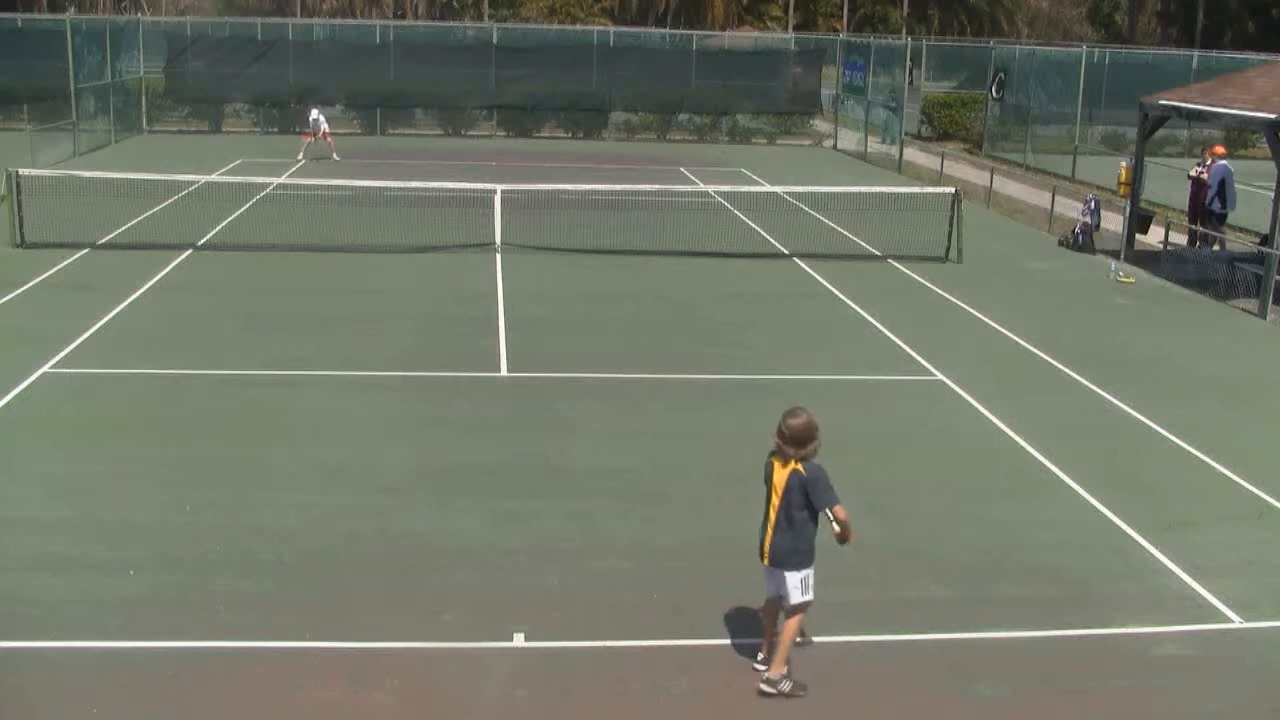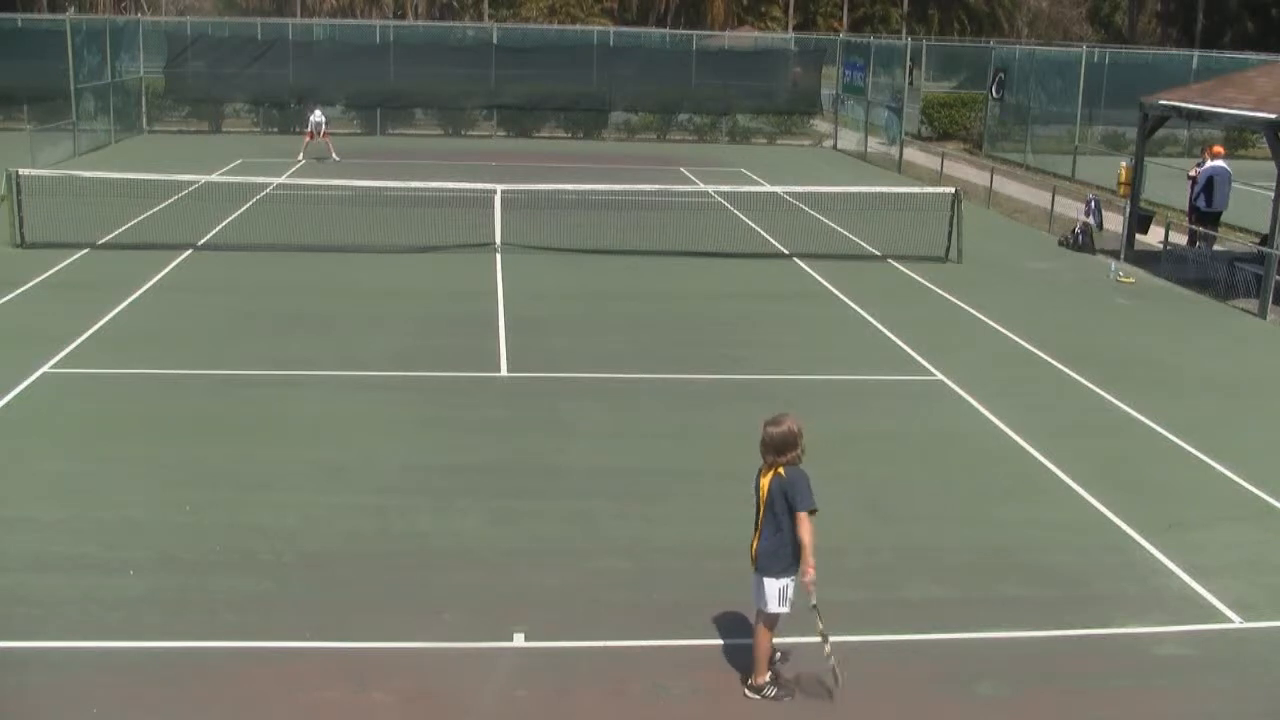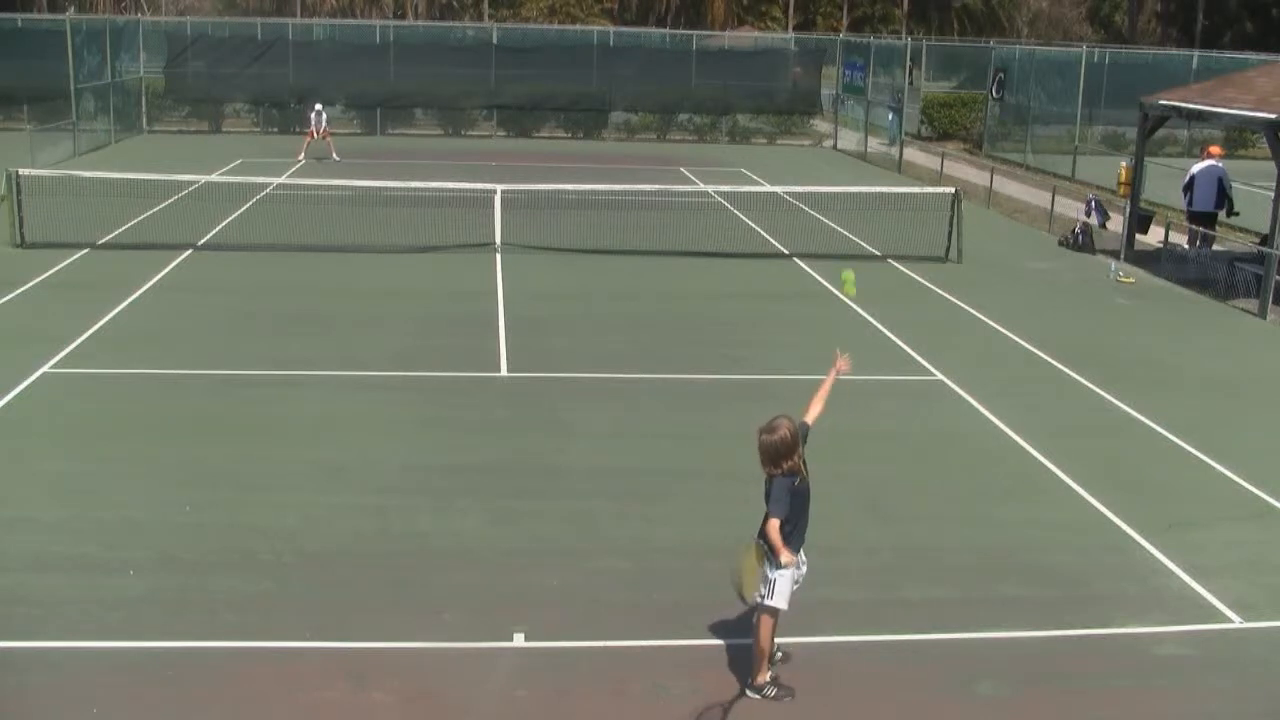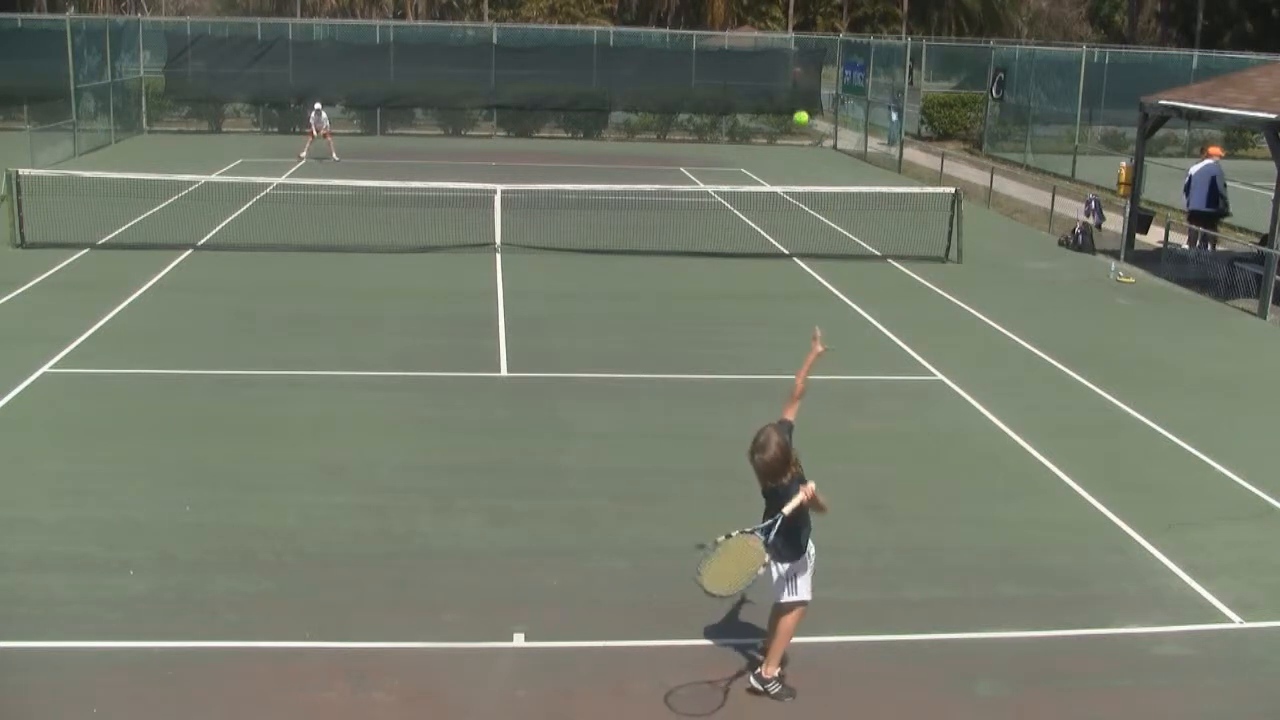
dt=0.4s
person 1, frame 1
left shoulder: (773, 461)
right shoulder: (812, 473)
right elbow: (838, 513)
right wrist: (846, 532)
left hip: (770, 547)
right hip: (796, 553)
left knee: (774, 598)
right knee: (797, 611)
left ankle: (765, 653)
right ankle: (774, 674)
person 1, frame 2
left shoulder: (765, 472)
right shoulder: (795, 477)
right elbow: (803, 521)
right wrist: (809, 562)
left hip: (764, 553)
right hip: (779, 560)
left knee: (766, 614)
right knee: (768, 618)
left ankle: (767, 654)
right ankle: (759, 680)
person 1, frame 3
left shoulder: (793, 447)
right shoulder: (781, 482)
left elbow: (813, 408)
right elbow: (771, 525)
left wrist: (834, 373)
right wrist: (781, 551)
left hip: (790, 548)
right hip: (779, 554)
left knee: (774, 607)
right knee: (769, 612)
left ankle: (768, 650)
right ankle: (759, 679)
person 1, frame 4
left shoulder: (779, 442)
right shoulder: (784, 487)
left elbow: (795, 397)
right elbow: (821, 508)
left wrist: (813, 356)
right wrist: (810, 495)
left hip: (789, 541)
right hip: (788, 549)
left knee: (785, 602)
right knee: (795, 606)
left ankle: (769, 649)
right ankle: (766, 673)
